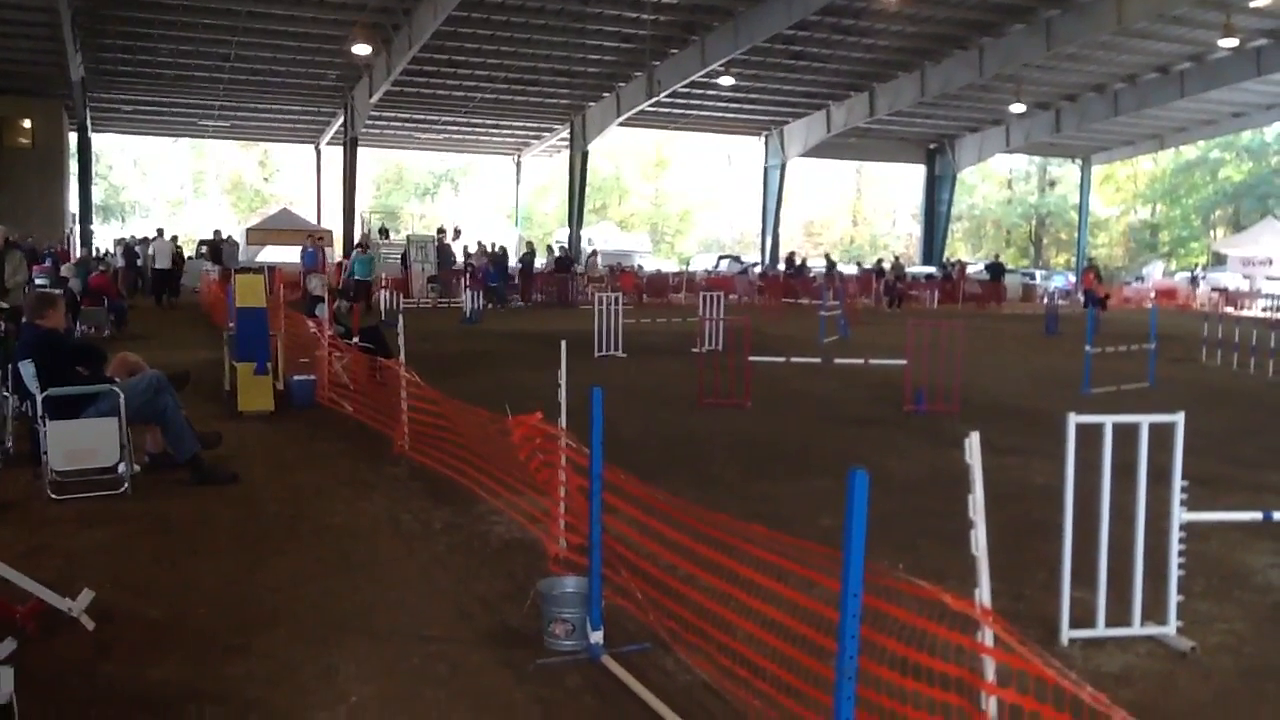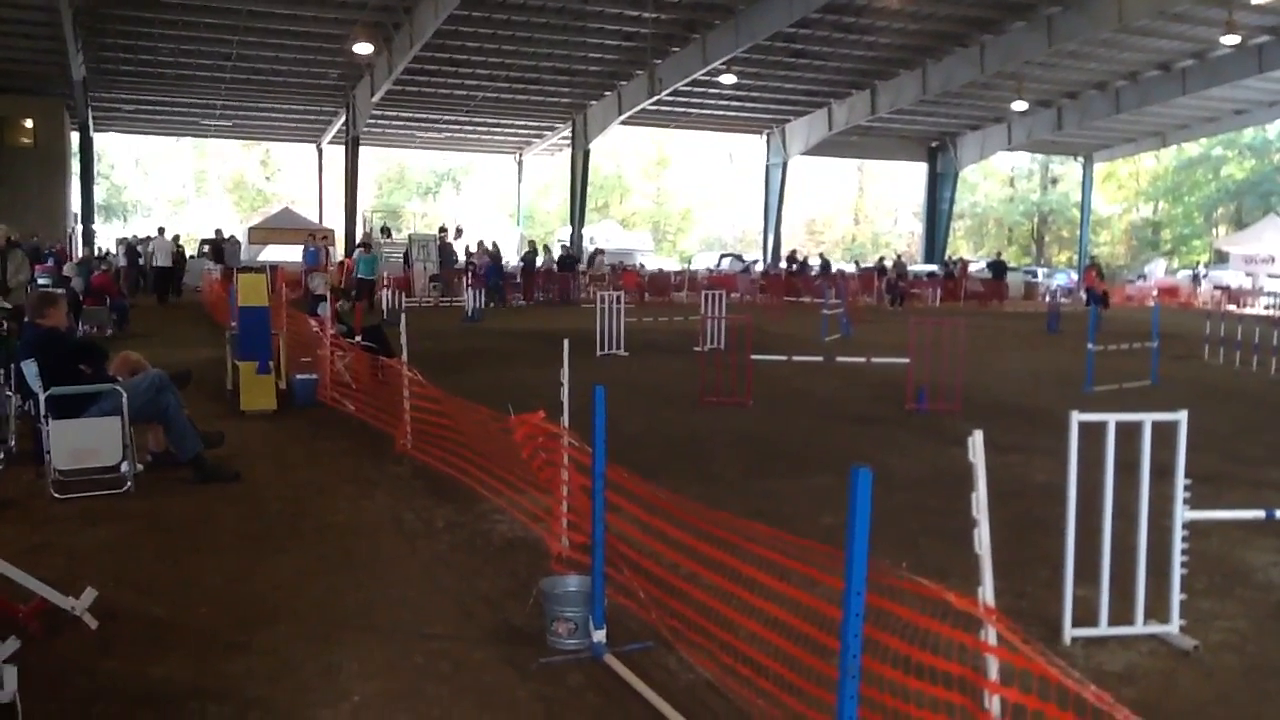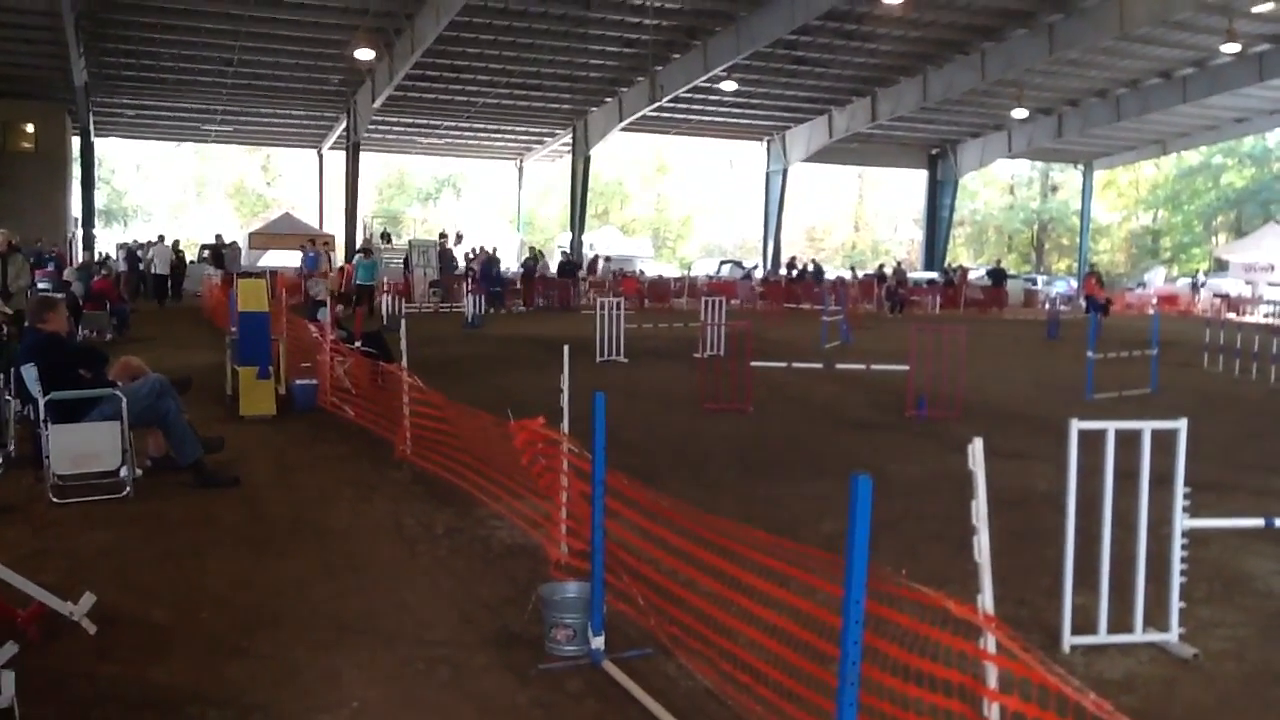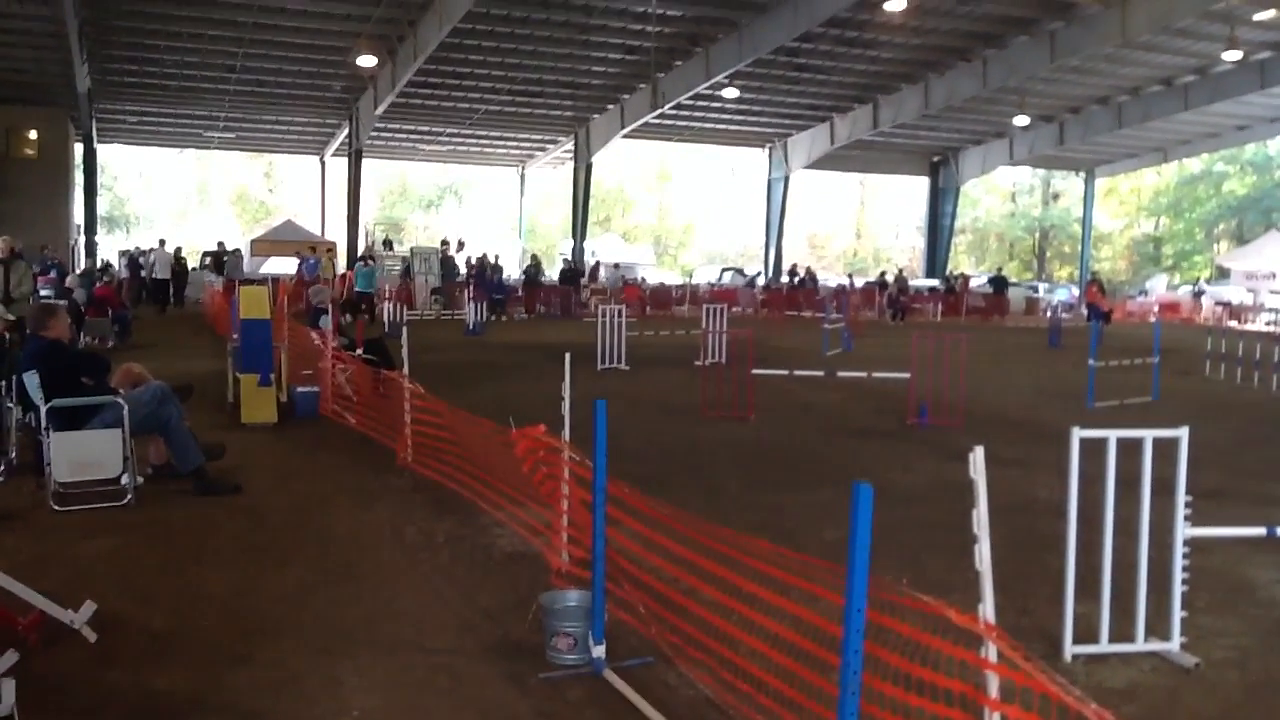
dt=0.2s
person 1, frame 1
left shoulder: (30, 337)
right shoulder: (47, 339)
right elbow: (96, 357)
left hip: (71, 408)
right hip: (83, 409)
left knee: (160, 399)
right knee: (155, 380)
person 1, frame 2
left shoulder: (32, 337)
right shoulder: (49, 338)
right elbow: (97, 355)
left hip: (72, 408)
right hip: (85, 409)
left knee: (162, 398)
right knee: (158, 379)
person 1, frame 3
left shoulder: (32, 341)
right shoulder: (49, 343)
right elbow: (98, 359)
left hip: (73, 412)
right hip: (86, 414)
left knee: (162, 403)
right knee: (158, 384)
person 1, frame 4
left shoulder: (34, 349)
right shoulder: (51, 350)
right elbow: (101, 366)
left hip: (73, 421)
right hip: (87, 421)
left knee: (164, 410)
right knee: (160, 392)
